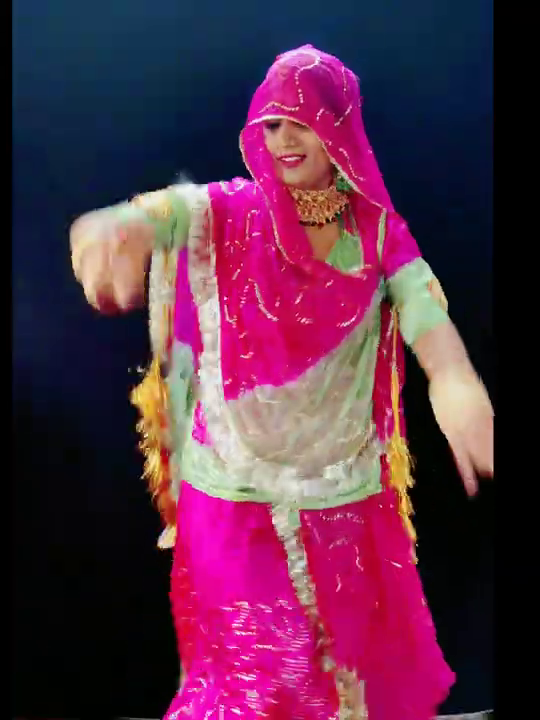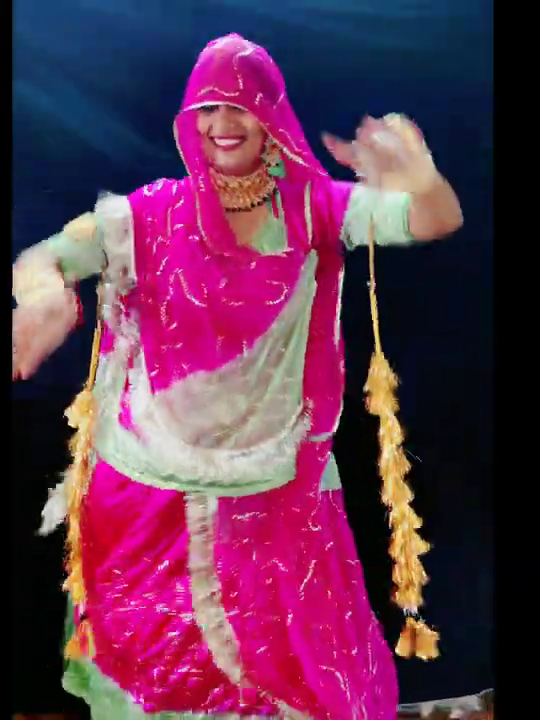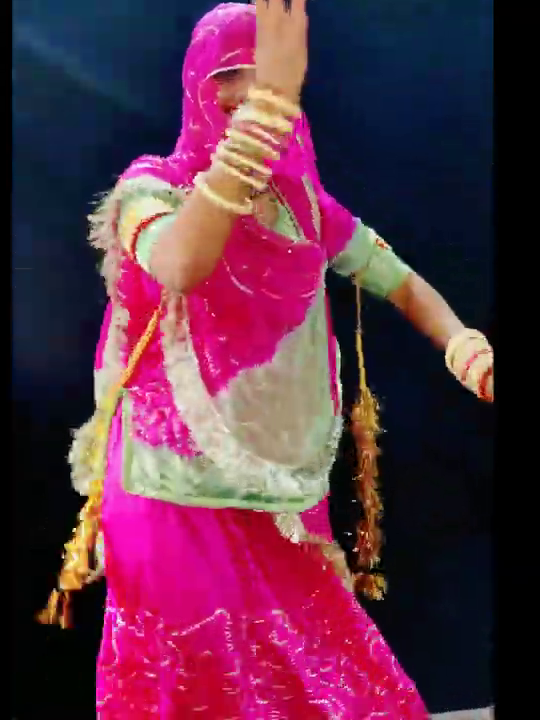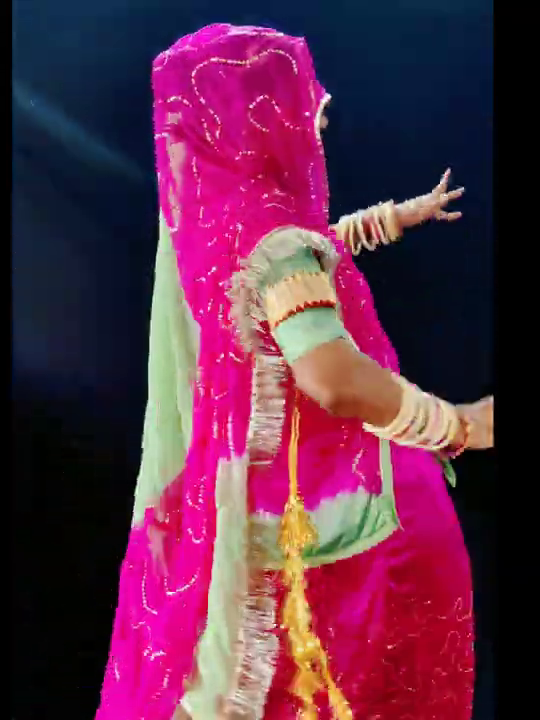
dt=1s
person 1, frame 1
left shoulder: (378, 230)
right shoulder: (216, 213)
left elbow: (433, 331)
right elbow: (97, 228)
left wrist: (464, 400)
right wrist: (103, 242)
left hip: (341, 488)
right hip: (232, 487)
left knee: (356, 641)
right knee: (251, 656)
person 1, frame 2
left shoulder: (314, 205)
right shoulder: (150, 212)
left elbow: (438, 218)
right elbow: (39, 262)
left wrist: (412, 171)
right wrist: (45, 294)
left hip: (276, 478)
right hip: (156, 475)
left knee: (298, 646)
right knee: (151, 639)
person 1, frame 3
left shoulder: (307, 202)
right shoulder: (153, 185)
left elbow: (401, 282)
right elbow: (181, 266)
left wrist: (470, 349)
right wrist: (268, 108)
left hip: (279, 485)
right hip: (176, 488)
left knee: (314, 658)
person 1, frame 4
left shoulder: (212, 214)
right shoulder: (271, 237)
right elbow: (334, 380)
left wrist: (396, 215)
right wrist: (456, 424)
left hip: (243, 513)
right hip: (334, 508)
